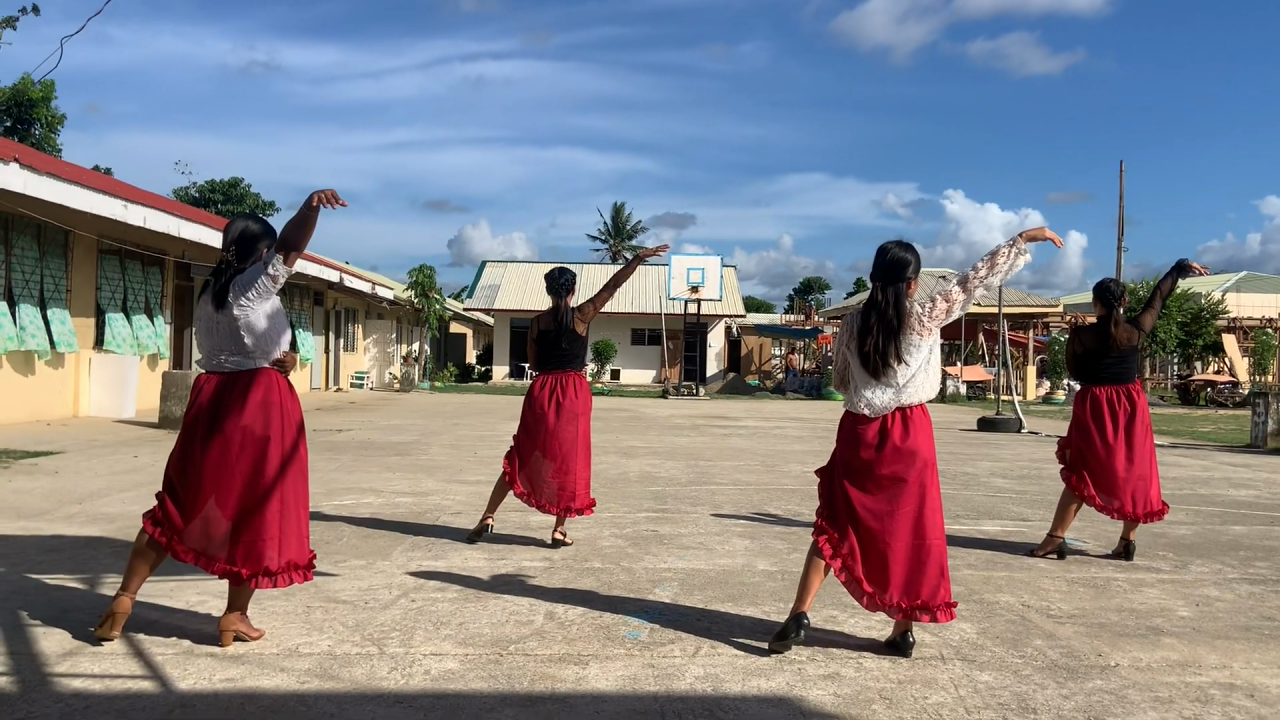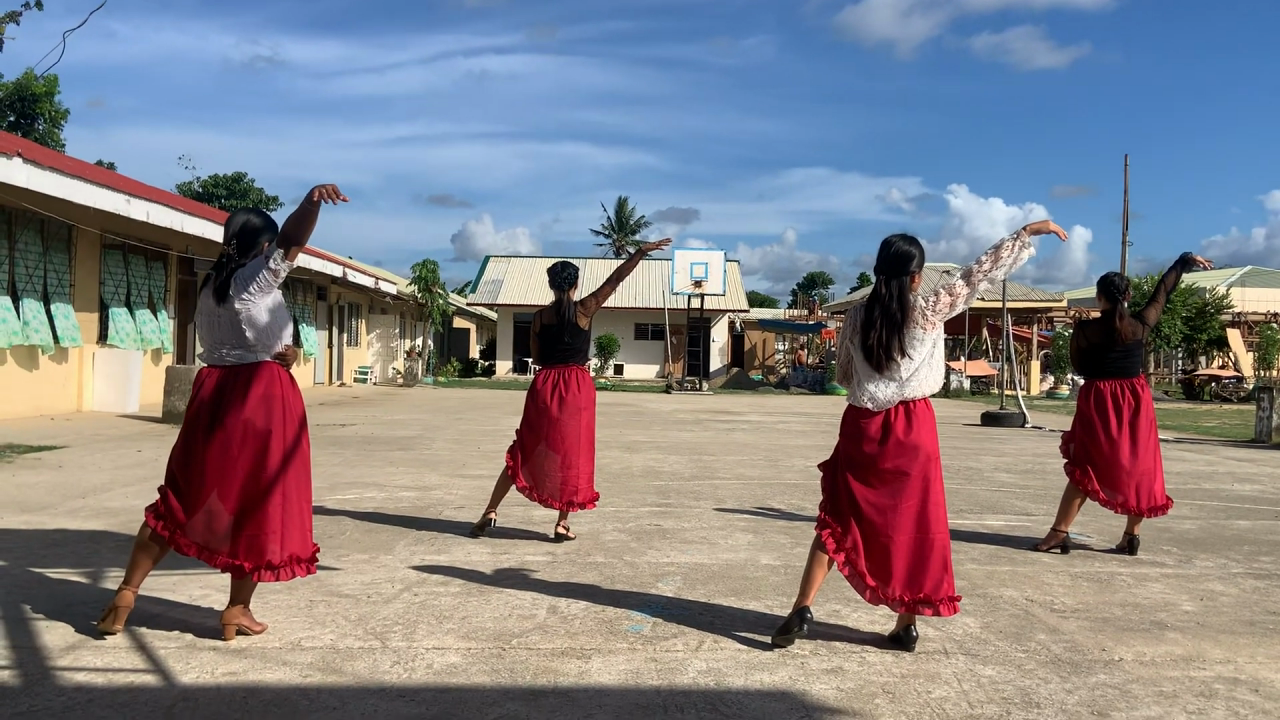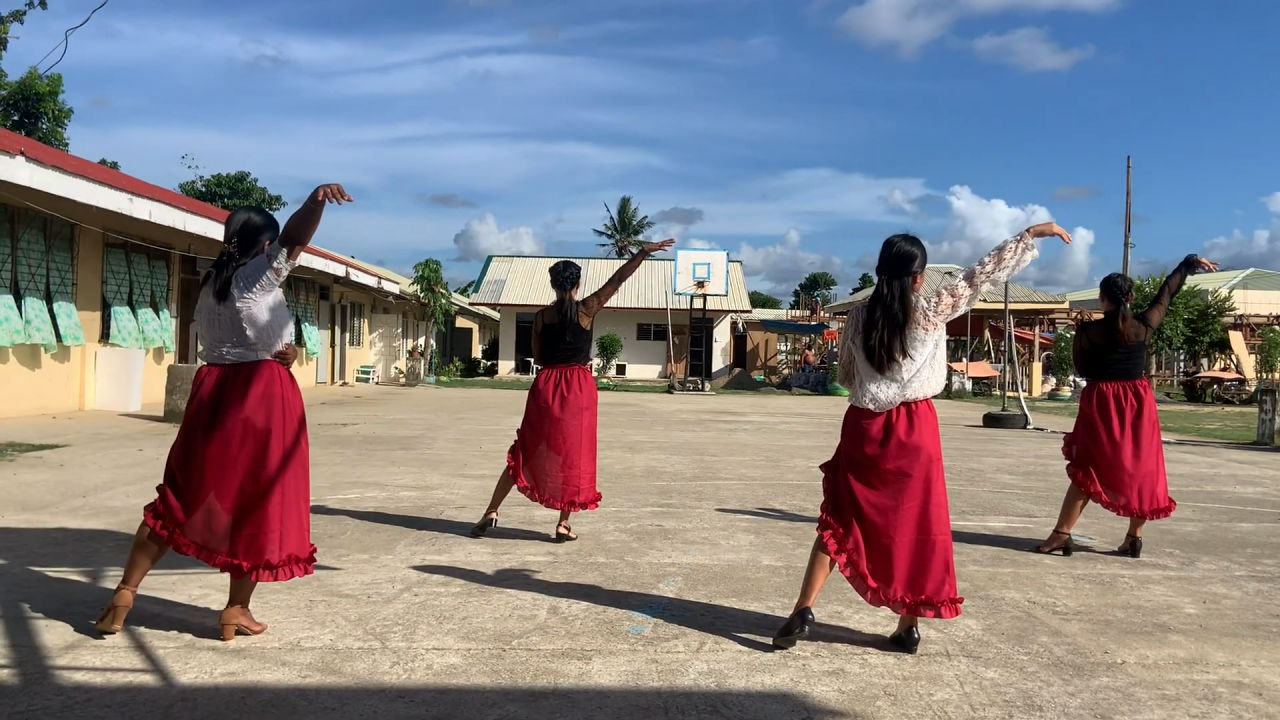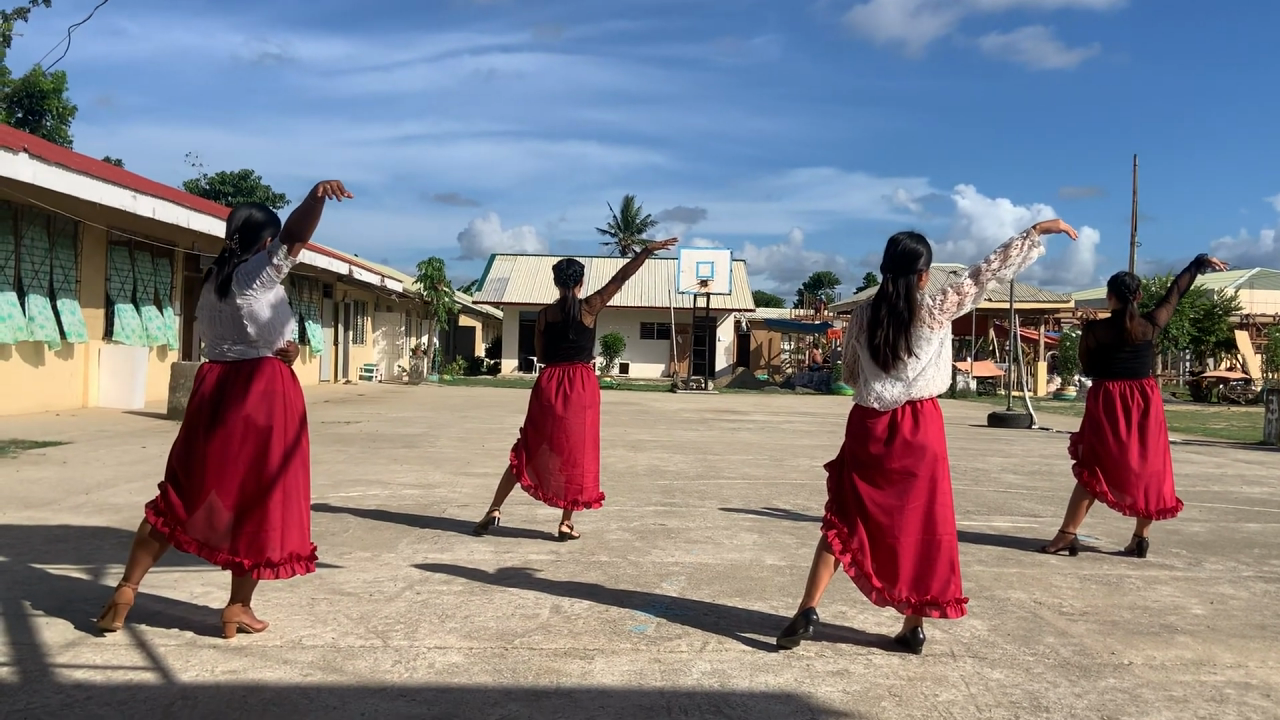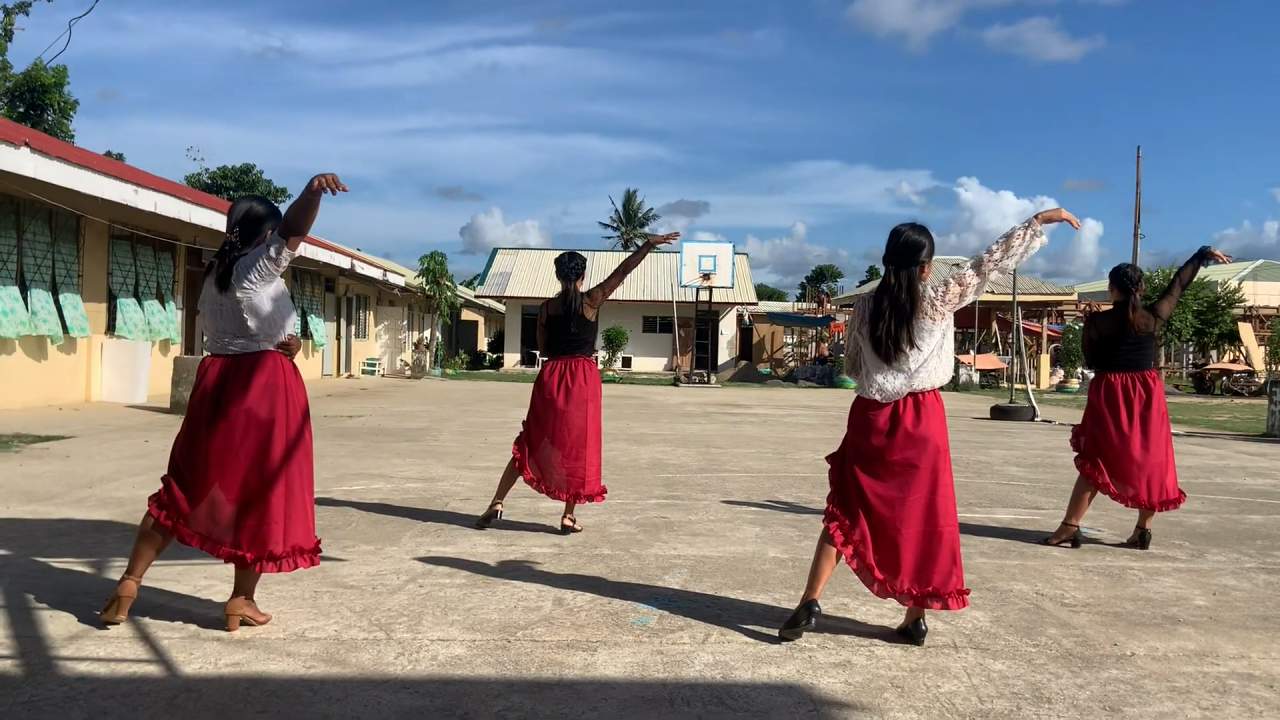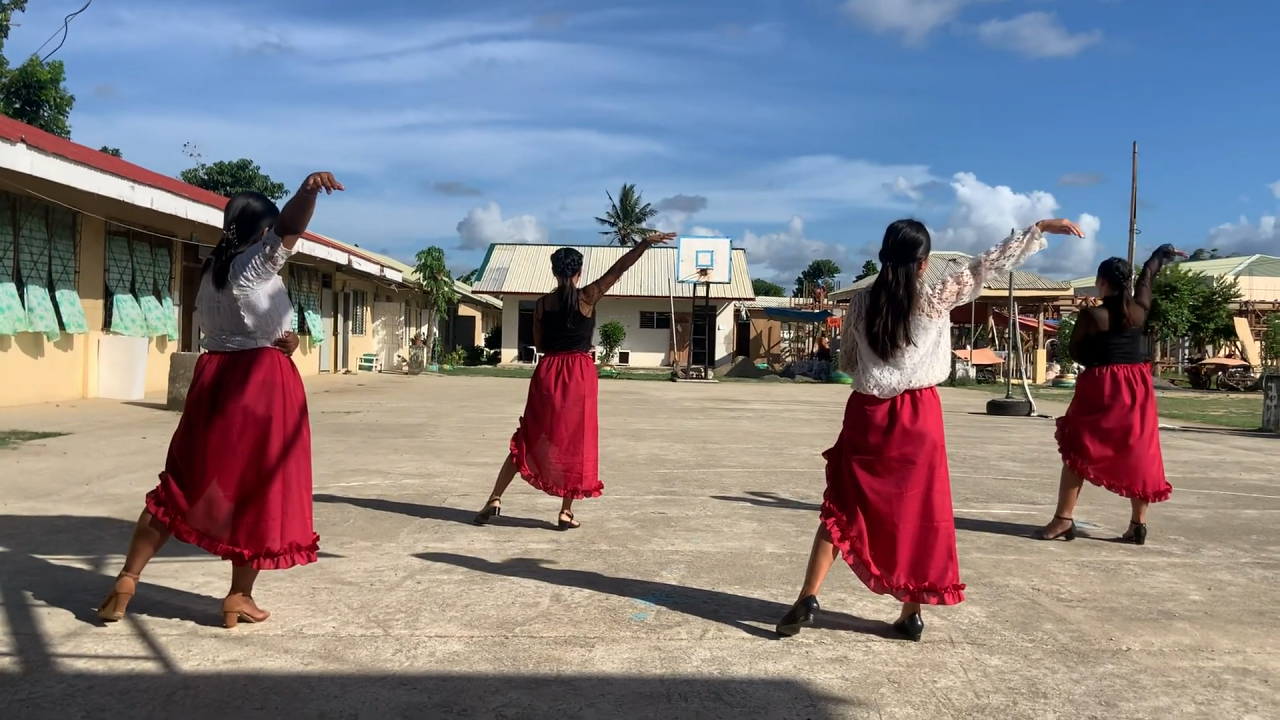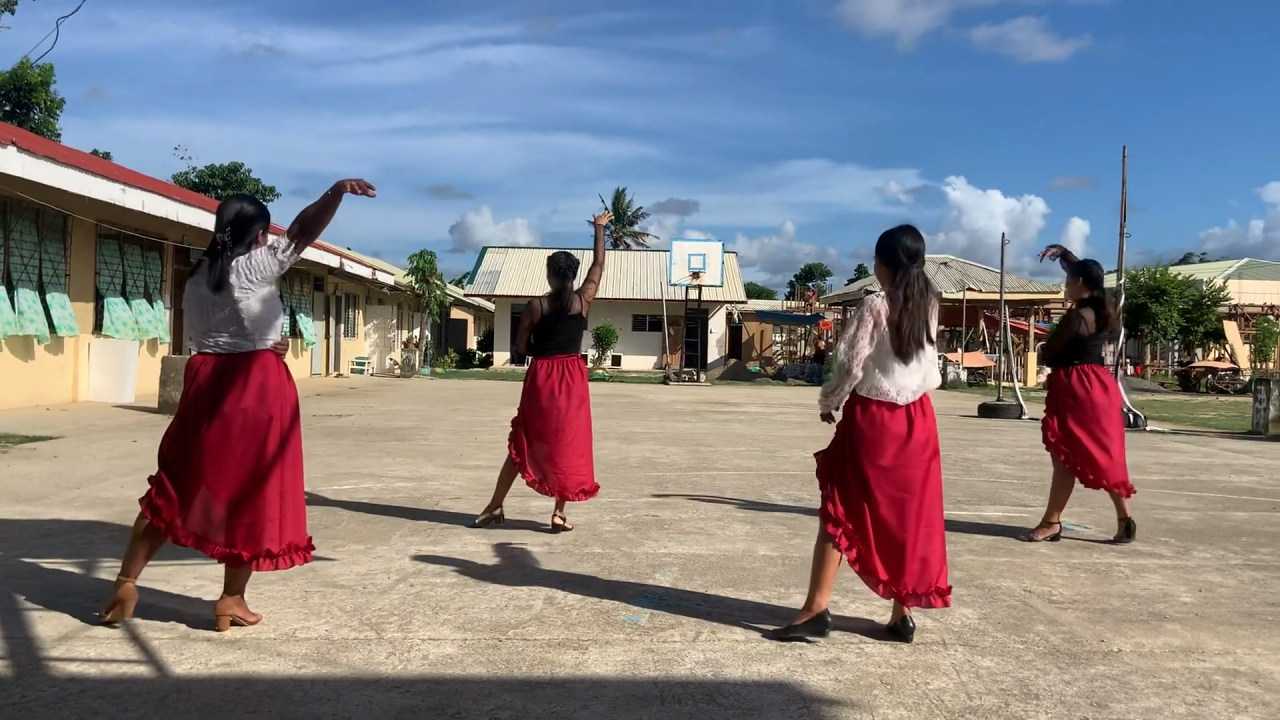
dt=0.3s
person 1, frame 1
left shoulder: (210, 292)
right shoulder: (255, 285)
right elbow: (291, 248)
left wrist: (278, 358)
right wrist: (311, 206)
left hip: (214, 401)
right hip: (258, 405)
left knee: (182, 504)
right knee: (255, 510)
left ankle: (124, 598)
right ankle: (235, 616)
person 1, frame 2
left shoulder: (211, 286)
right shoulder: (256, 278)
right elbow: (292, 242)
left wrist: (280, 353)
right wrist: (312, 200)
left hip: (215, 394)
right hip: (261, 398)
left knee: (184, 497)
right knee: (258, 504)
left ankle: (126, 592)
right ankle: (238, 609)
person 1, frame 3
left shoulder: (211, 284)
right shoulder: (257, 276)
right elbow: (294, 240)
left wrist: (279, 351)
right wrist: (317, 199)
left hip: (214, 393)
right hip: (260, 398)
left knee: (182, 497)
right knee: (256, 502)
left ankle: (125, 592)
right ankle: (237, 609)
person 1, frame 4
left shoulder: (213, 281)
right shoulder: (259, 273)
right elbow: (296, 238)
left wrist: (281, 348)
right wrist: (316, 196)
left hip: (215, 390)
right hip: (261, 394)
left knee: (183, 494)
right knee: (257, 501)
left ankle: (126, 589)
right ankle: (238, 608)
person 1, frame 5
left shoulder: (215, 274)
right shoulder: (259, 266)
right elbow: (294, 231)
left wrist: (283, 342)
right wrist: (312, 191)
left hip: (218, 384)
right hip: (263, 389)
left knee: (186, 488)
right knee: (260, 495)
left ankle: (129, 583)
right ankle: (241, 601)
person 1, frame 6
left shoulder: (213, 271)
right shoulder: (256, 264)
right elbow: (290, 229)
left wrist: (280, 337)
right wrist: (308, 189)
left hip: (216, 381)
right hip: (262, 386)
left knee: (183, 486)
right knee: (259, 492)
left ankle: (127, 579)
right ankle: (239, 597)
person 1, frame 7
left shoulder: (197, 276)
right shoulder: (254, 267)
right elbow: (302, 232)
right wrist: (337, 191)
left hip: (205, 382)
right hip: (254, 387)
left knee: (173, 487)
right knee: (251, 495)
left ankle: (126, 583)
right ankle: (232, 600)
person 2, frame 1
left shoulder: (853, 322)
right shoulder: (923, 316)
left elbow: (839, 381)
right elbow: (976, 279)
right wrist: (1024, 238)
left hip: (860, 431)
right hip: (908, 432)
left knee: (836, 526)
right knee: (908, 530)
left ankle: (798, 617)
right ankle: (902, 631)
person 2, frame 2
left shoulder: (857, 316)
right shoulder: (927, 311)
left elbow: (843, 375)
right elbow: (980, 273)
right wrist: (1028, 231)
left hip: (862, 426)
right hip: (911, 427)
left knee: (838, 520)
right knee: (912, 524)
left ankle: (801, 610)
right ankle: (905, 624)
person 2, frame 3
left shoulder: (858, 316)
right shoulder: (930, 311)
left elbow: (845, 376)
right elbow: (984, 273)
right wrist: (1032, 234)
left hip: (865, 426)
right hip: (913, 427)
left knee: (840, 520)
right knee: (915, 525)
left ankle: (803, 611)
right ankle: (908, 625)
person 2, frame 4
left shoulder: (863, 314)
right shoulder: (936, 310)
left elbow: (849, 374)
right elbow: (989, 271)
right wrist: (1038, 231)
left hip: (869, 425)
right hip: (919, 426)
left knee: (844, 521)
right knee: (920, 525)
left ankle: (808, 611)
right ankle: (912, 626)
person 2, frame 5
left shoulder: (865, 306)
right shoulder: (938, 300)
left elbow: (851, 366)
right elbow: (992, 261)
right wrist: (1039, 220)
left hip: (871, 417)
right hip: (920, 418)
left knee: (846, 513)
right knee: (921, 518)
left ankle: (810, 603)
right ankle: (915, 618)
person 2, frame 6
left shoulder: (860, 302)
right shoulder: (935, 297)
left elbow: (847, 361)
right elbow: (990, 263)
right wrist: (1041, 228)
left hip: (868, 412)
right hip: (918, 412)
left knee: (841, 507)
right knee: (917, 511)
left ankle: (808, 597)
right ankle: (911, 611)
person 2, frame 7
left shoulder: (873, 307)
right shoulder: (925, 300)
left elbow: (849, 365)
left wrist: (829, 402)
left hip: (871, 417)
right hip: (917, 419)
left knee: (844, 512)
right knee: (910, 515)
left ankle: (817, 608)
right ankle: (901, 614)
person 3, frame 1
left shoulder: (537, 322)
right shoulder: (581, 316)
left elbow: (533, 364)
right elbow: (613, 285)
right wrist: (638, 258)
left hip: (542, 391)
right hip: (573, 392)
left knee: (523, 457)
right knee: (568, 460)
left ankle: (488, 517)
right ankle: (559, 529)
person 3, frame 2
left shoulder: (540, 317)
right shoulder: (584, 310)
left elbow: (536, 358)
right elbow: (615, 279)
right wrist: (641, 252)
left hip: (545, 385)
right hip: (576, 387)
left knee: (525, 451)
right knee: (572, 454)
left ankle: (490, 512)
right ankle: (562, 524)
person 3, frame 3
left shoulder: (541, 316)
right shoulder: (586, 310)
left elbow: (538, 358)
right elbow: (617, 280)
right wrist: (644, 252)
left hip: (546, 385)
right hip: (578, 387)
left knee: (526, 452)
right knee: (573, 454)
left ankle: (491, 512)
right ankle: (563, 524)
person 3, frame 4
left shoulder: (545, 314)
right shoulder: (589, 308)
left elbow: (541, 356)
right elbow: (621, 277)
right wrist: (647, 251)
left hip: (549, 384)
right hip: (581, 385)
left knee: (528, 450)
right knee: (576, 453)
left ankle: (494, 510)
right ankle: (566, 523)
person 3, frame 5
left shoulder: (546, 307)
right shoulder: (591, 301)
left elbow: (543, 349)
right elbow: (622, 271)
right wrist: (649, 244)
left hip: (551, 377)
right hip: (583, 378)
left knee: (531, 444)
right knee: (578, 446)
left ankle: (497, 503)
right ankle: (569, 516)
person 3, frame 6
left shoulder: (542, 303)
right shoulder: (586, 298)
left elbow: (539, 344)
right elbow: (618, 269)
right wrist: (646, 242)
left hip: (547, 373)
right hip: (579, 374)
left knee: (528, 440)
right knee: (575, 442)
left ankle: (494, 500)
right ankle: (566, 512)
person 3, frame 7
left shoulder: (536, 306)
right shoulder: (583, 300)
left elbow: (521, 347)
right elbow: (598, 265)
right wrist: (599, 228)
left hip: (541, 374)
right hip: (573, 376)
left knee: (524, 443)
right knee: (568, 444)
left ankle: (495, 507)
right ankle: (559, 514)
person 4, frame 1
left shoulder: (1081, 335)
right shoulder: (1136, 330)
left elbow: (1074, 372)
right elbow: (1157, 298)
right wrist: (1181, 267)
left hip: (1094, 408)
right hip: (1130, 407)
left knee: (1081, 474)
right knee: (1133, 473)
left ankle: (1056, 537)
right ankle: (1128, 541)
person 4, frame 2
left shoulder: (1085, 330)
right shoulder: (1141, 324)
left elbow: (1079, 367)
right elbow: (1162, 292)
right wrist: (1185, 261)
left hip: (1098, 402)
right hip: (1135, 402)
left knee: (1085, 469)
right knee: (1138, 467)
left ankle: (1060, 532)
right ankle: (1132, 535)
person 4, frame 3
left shoulder: (1088, 331)
right shoulder: (1143, 326)
left elbow: (1081, 368)
right elbow: (1165, 294)
right wrist: (1190, 263)
left hip: (1101, 404)
right hip: (1137, 403)
left knee: (1087, 470)
right knee: (1140, 469)
left ankle: (1062, 534)
right ankle: (1134, 537)
person 4, frame 4
left shoulder: (1094, 330)
right shoulder: (1151, 325)
left elbow: (1087, 368)
right elbow: (1175, 292)
right wrist: (1200, 262)
left hip: (1107, 403)
right hip: (1145, 402)
left knee: (1092, 470)
right knee: (1147, 469)
left ankle: (1068, 534)
right ankle: (1140, 538)
person 4, frame 5
left shoulder: (1096, 321)
right shoulder: (1154, 316)
left elbow: (1090, 359)
right elbow: (1177, 285)
right wrist: (1203, 254)
left hip: (1110, 394)
right hip: (1146, 394)
left knee: (1094, 462)
right knee: (1149, 460)
left ankle: (1070, 526)
right ankle: (1143, 529)
person 4, frame 6
left shoulder: (1093, 316)
right shoulder: (1140, 309)
left elbow: (1076, 351)
right elbow: (1147, 278)
right wrist: (1163, 253)
left hip: (1102, 386)
right hip: (1137, 385)
left knee: (1077, 451)
right knee: (1138, 454)
left ankle: (1062, 519)
right ankle: (1137, 524)
person 4, frame 7
left shoulder: (1076, 317)
right shoulder: (1104, 310)
left elbow: (1049, 354)
right elbow: (1081, 269)
left wrist: (1065, 361)
right wrist: (1062, 252)
left hip: (1076, 387)
right hip: (1100, 385)
left knee: (1067, 456)
right knee: (1105, 456)
left ankle: (1052, 523)
right ankle: (1125, 520)
